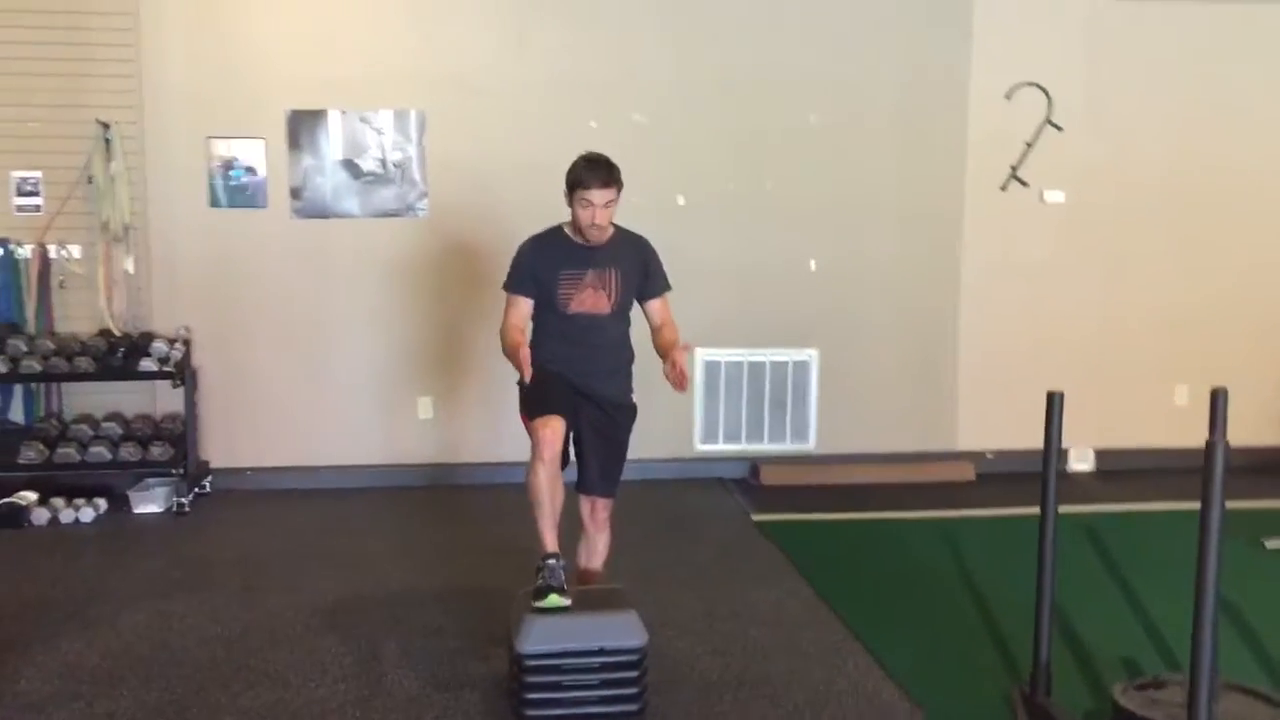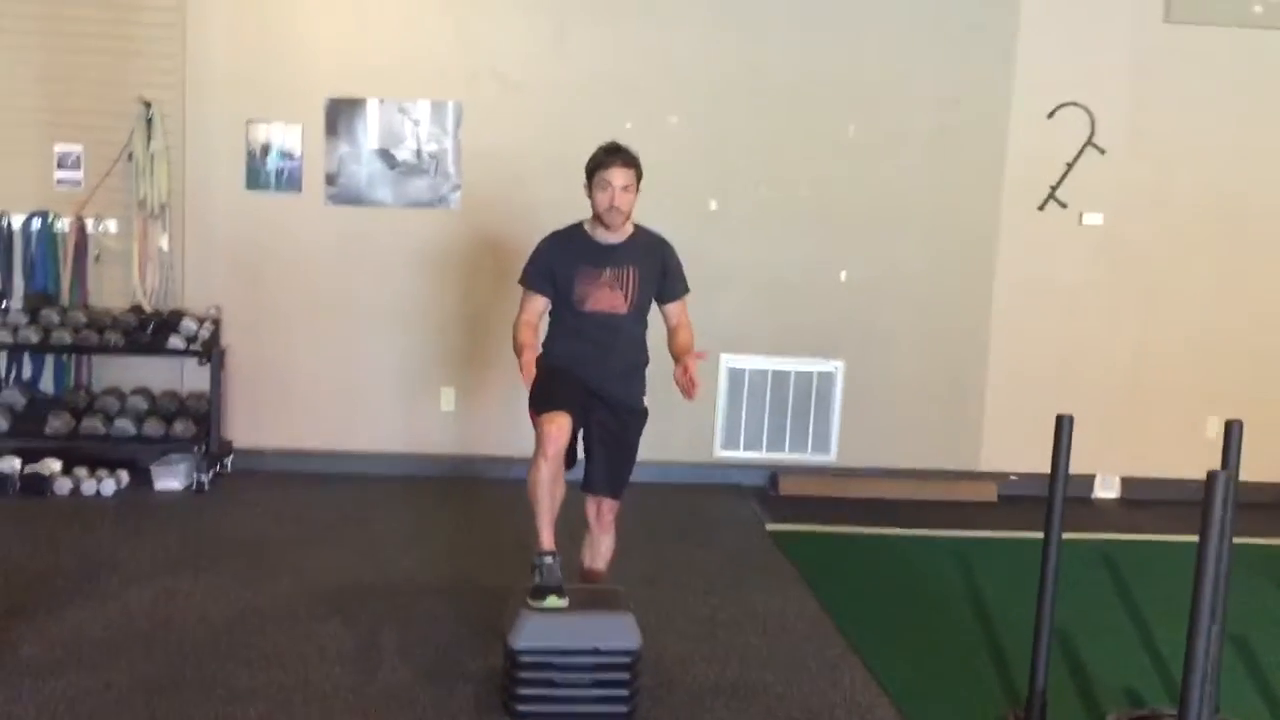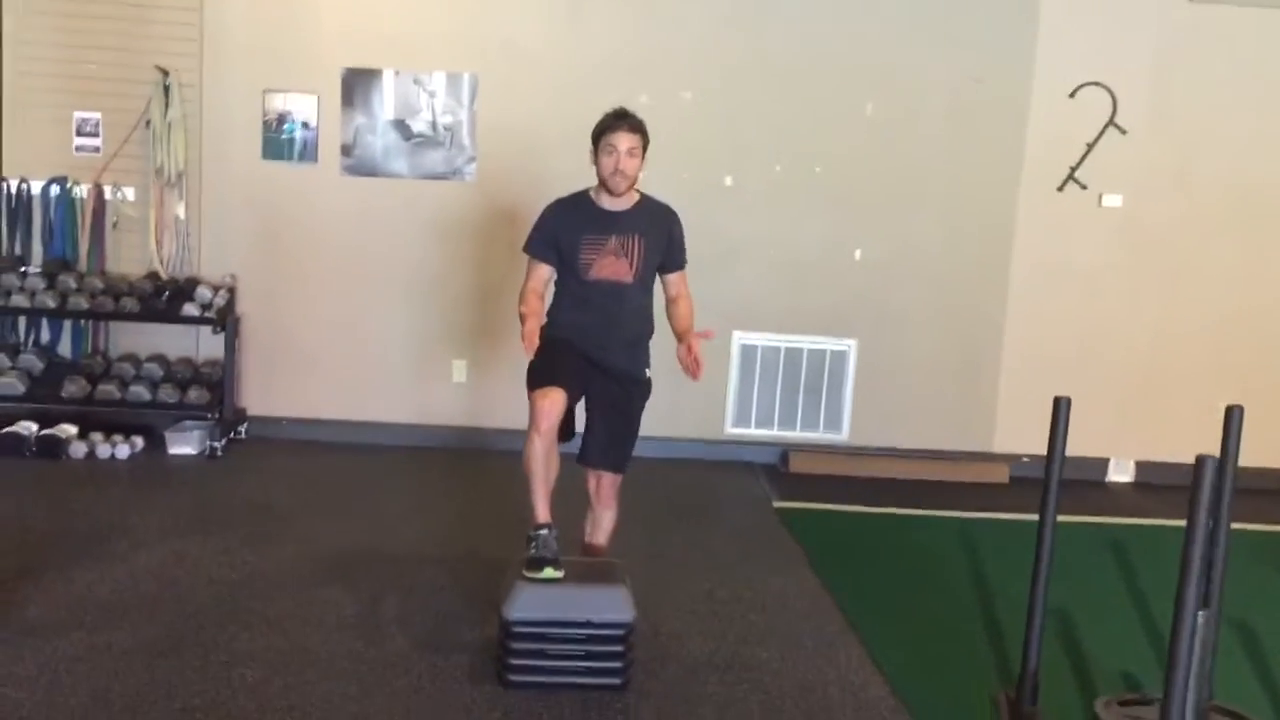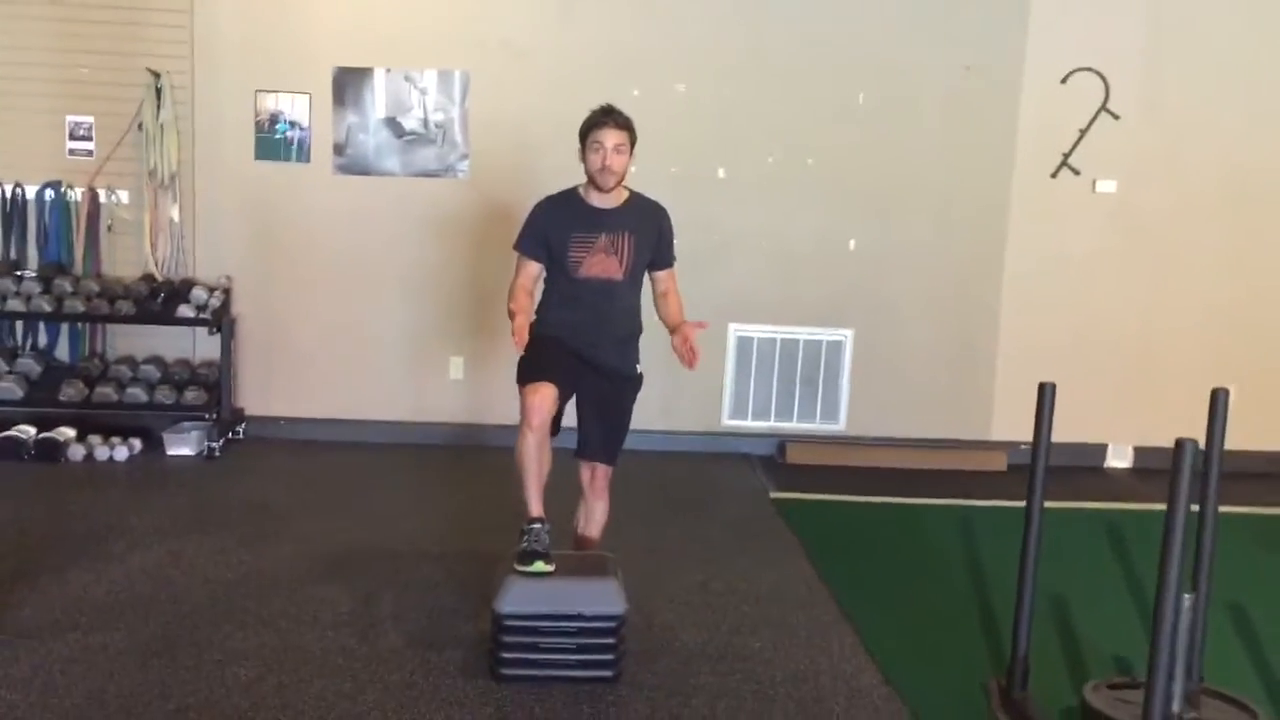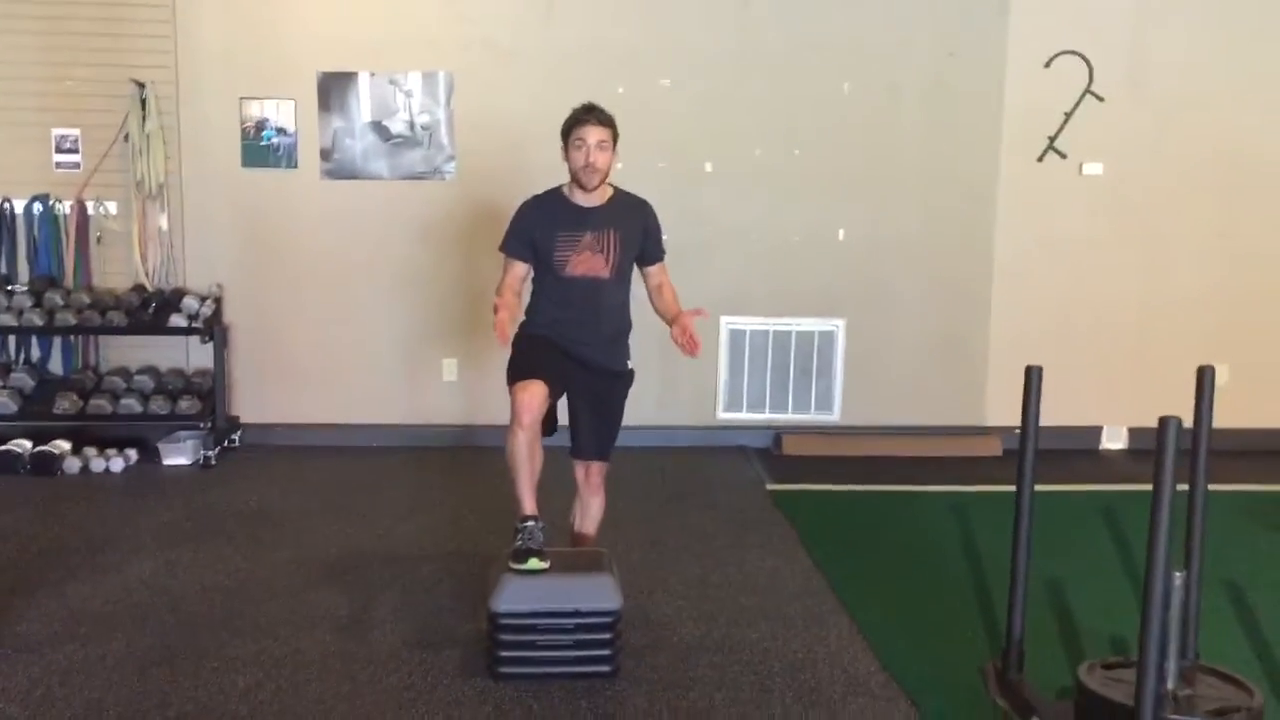
dt=0.2s
person 1, frame 1
left shoulder: (637, 251)
right shoulder: (537, 251)
left elbow: (660, 320)
right elbow: (513, 324)
left wrist: (671, 352)
right wrist: (519, 353)
left hip: (610, 389)
right hip: (551, 377)
left knee: (598, 509)
right knee: (548, 438)
right ankle: (551, 564)
person 1, frame 2
left shoulder: (657, 252)
right shoulder: (556, 247)
left elbow: (678, 322)
right elbow: (529, 317)
left wrist: (683, 357)
right wrist: (526, 351)
left hip: (623, 390)
right hip: (563, 372)
left knee: (604, 509)
right knee: (553, 437)
right ankle: (546, 561)
person 1, frame 3
left shoulder: (662, 221)
right shoulder: (562, 214)
left elbow: (677, 293)
right elbow: (535, 285)
left wrist: (685, 335)
right wrist: (531, 319)
left hip: (626, 362)
right hip: (566, 343)
left knee: (605, 483)
right knee: (545, 413)
right ankle: (542, 533)
person 1, frame 4
left shoulder: (652, 217)
right shoulder: (550, 212)
left elbow: (664, 289)
right elbow: (525, 282)
left wrist: (677, 327)
right wrist: (520, 316)
left hip: (616, 358)
right hip: (555, 340)
left knee: (597, 476)
right knee: (536, 408)
right ankle: (535, 529)
person 1, frame 5
left shoulder: (637, 214)
right shoulder: (536, 212)
left elbow: (657, 282)
right elbow: (512, 282)
left wrist: (676, 318)
right wrist: (504, 310)
left hip: (606, 356)
right hip: (544, 339)
left knee: (591, 473)
right knee: (526, 406)
right ankle: (529, 526)
